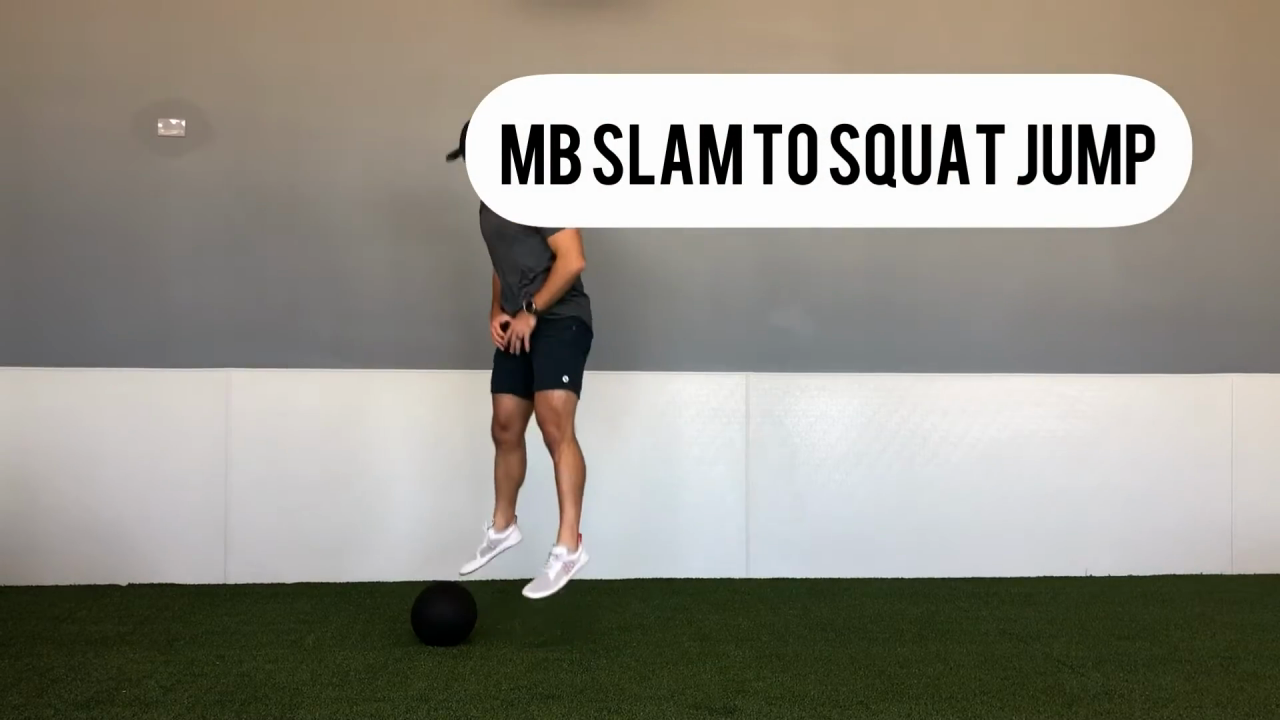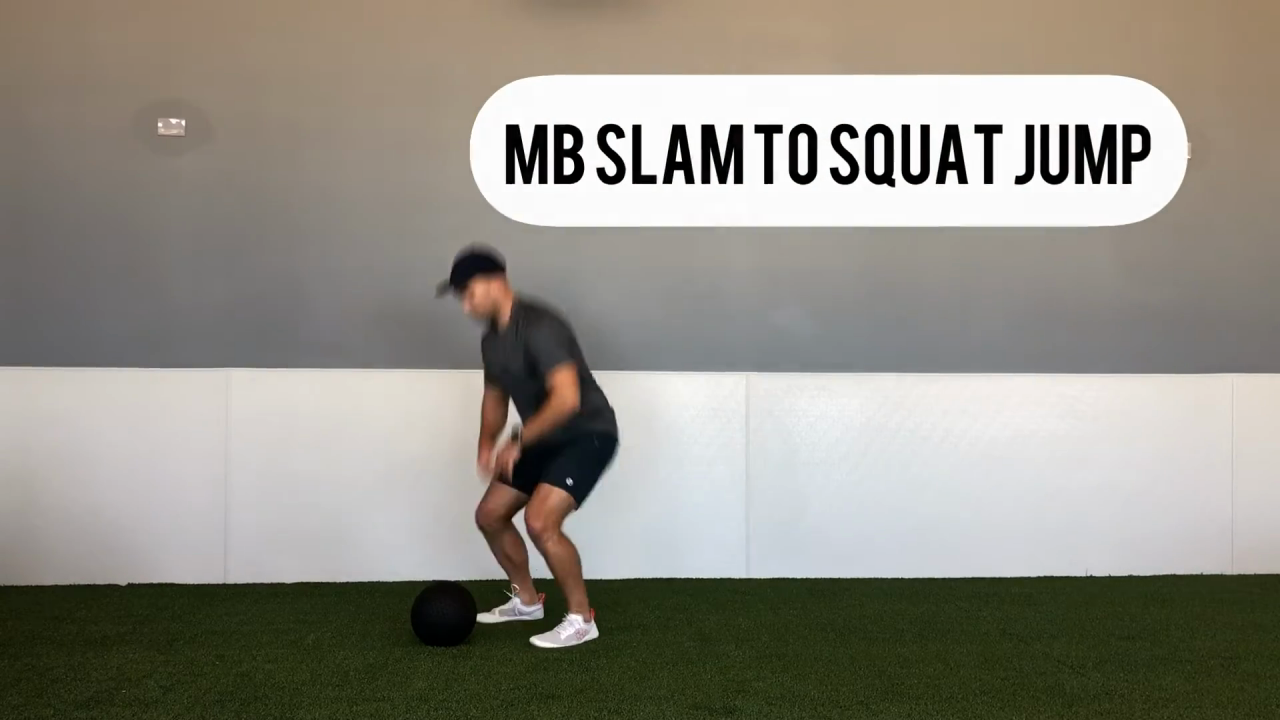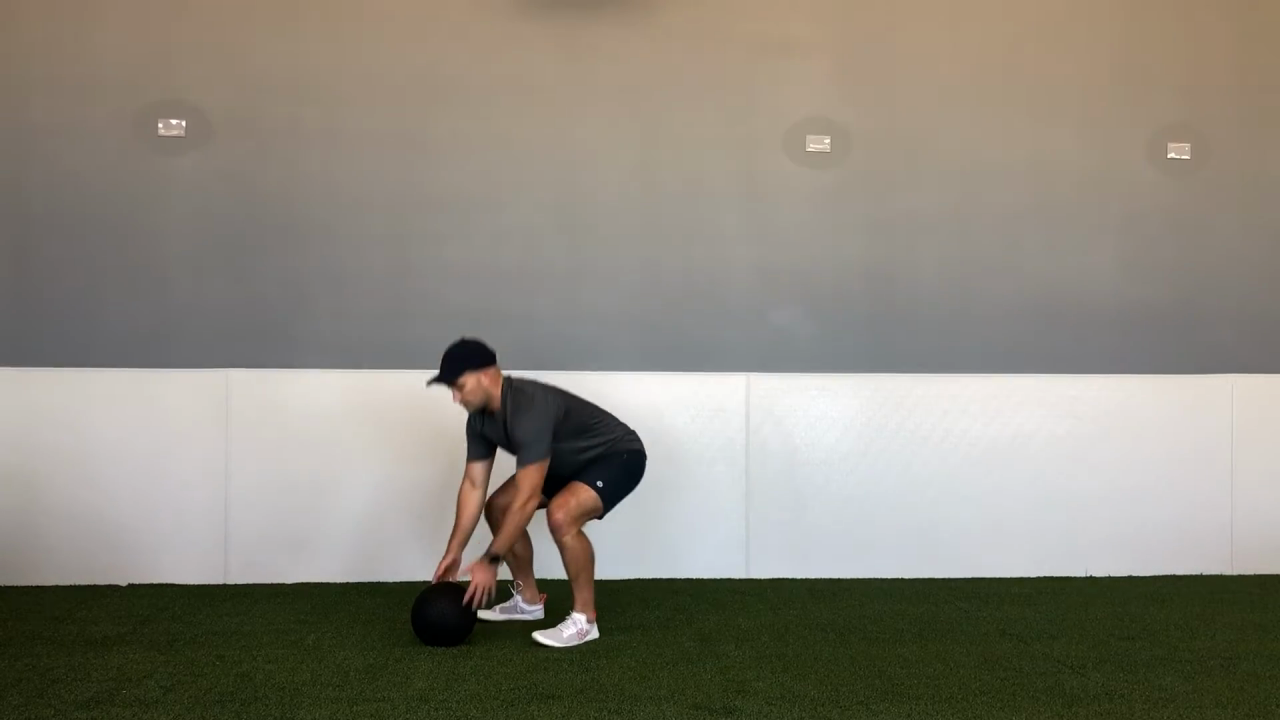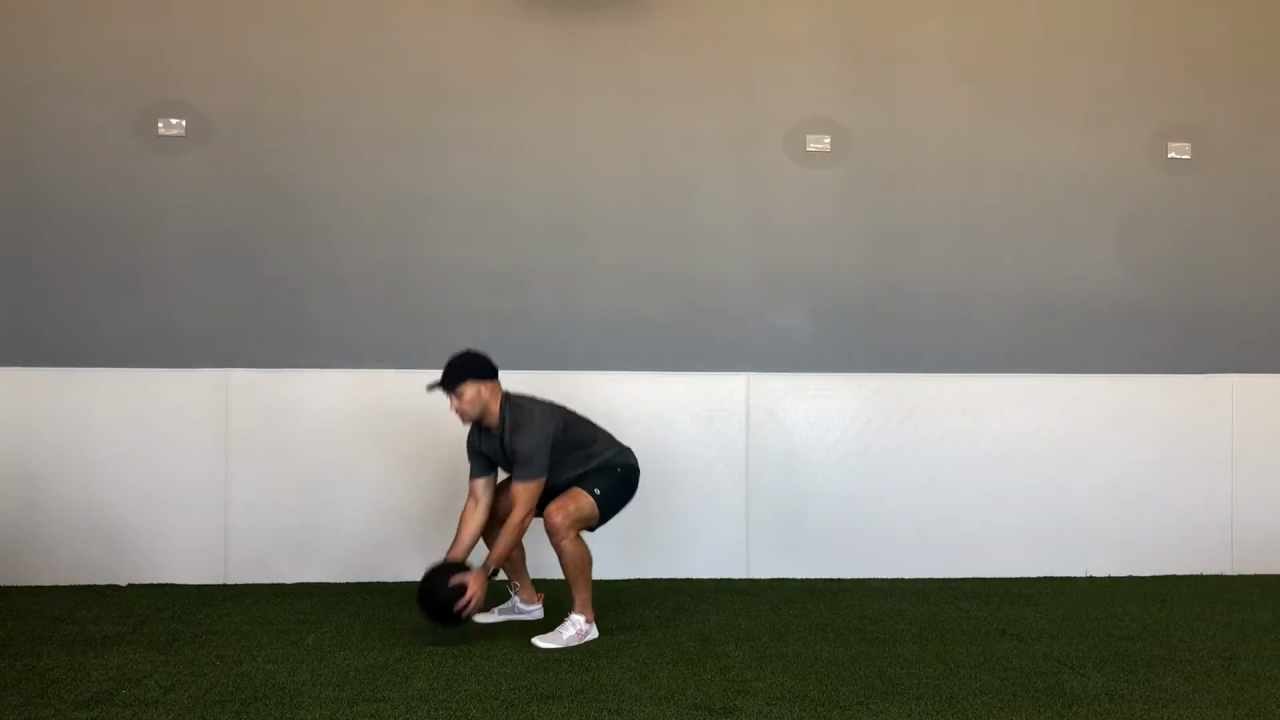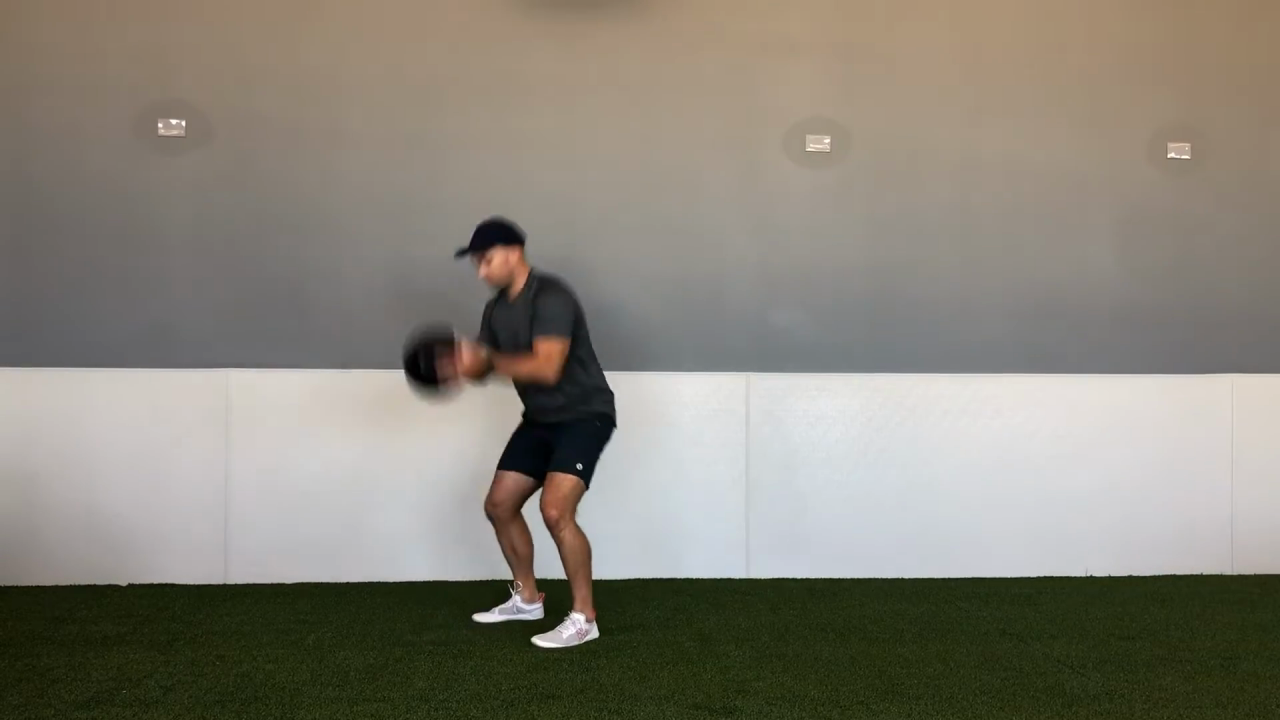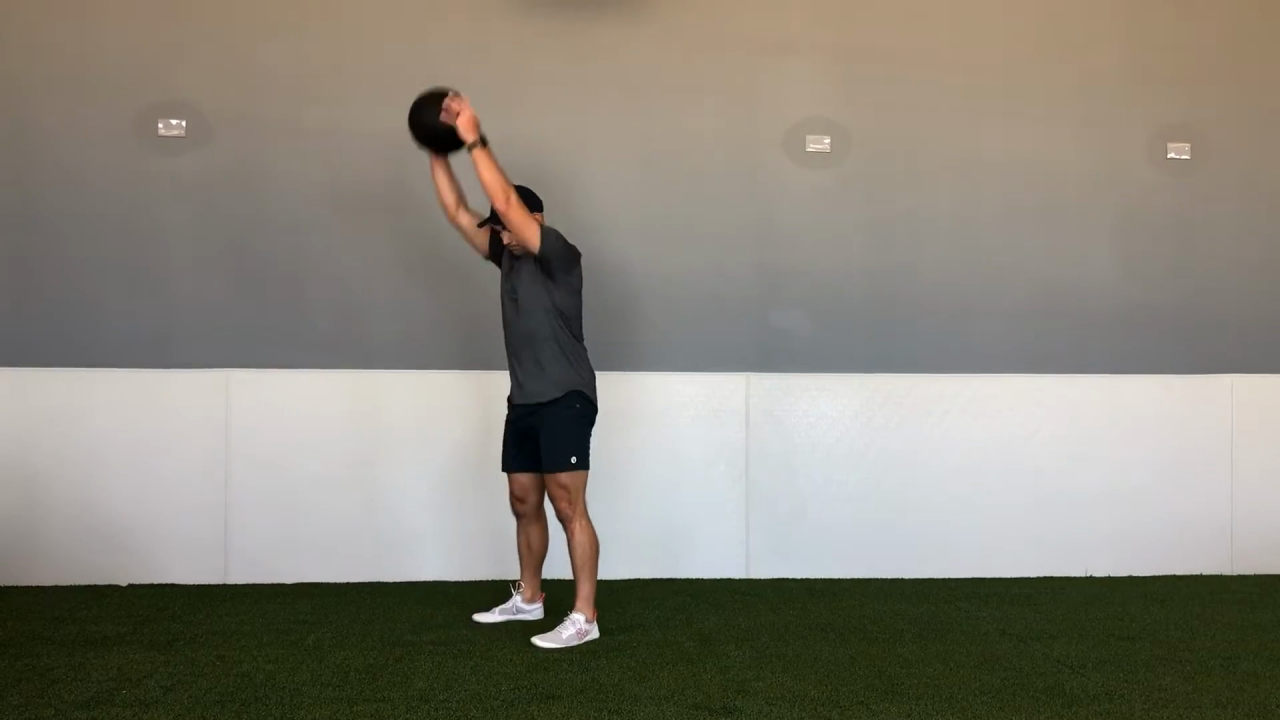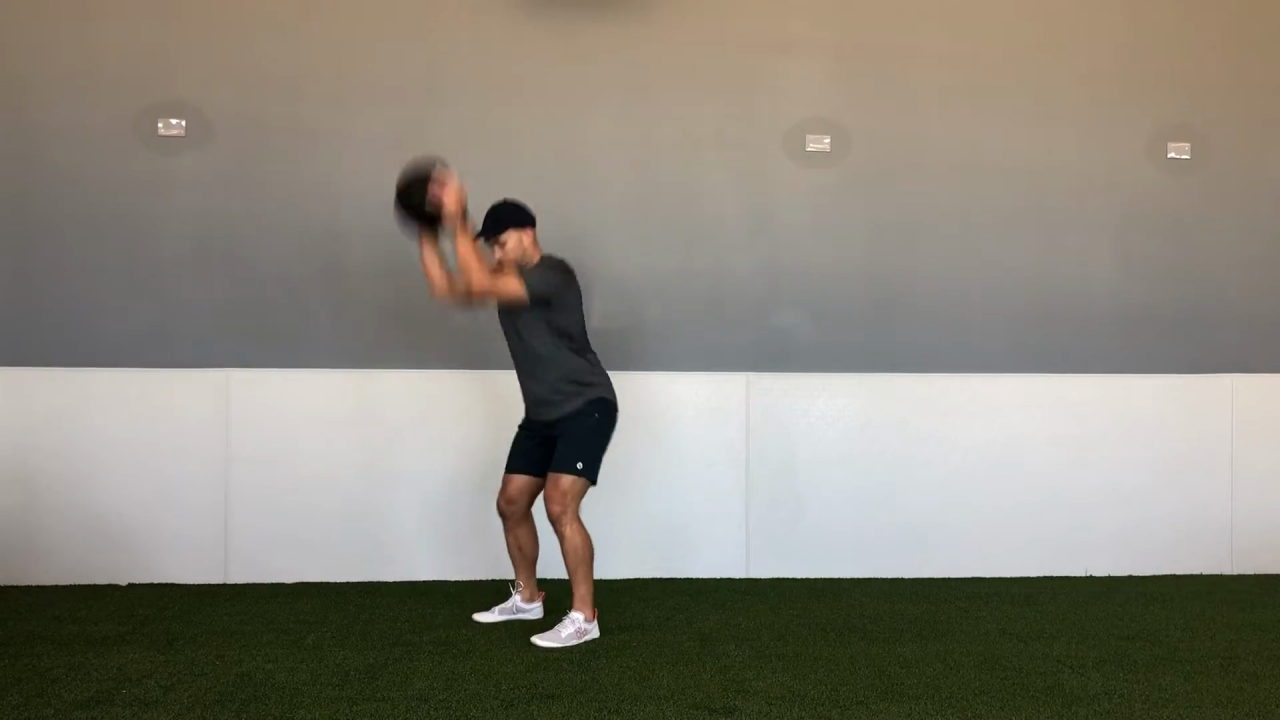
dt=0.3s
person 1, frame 1
right shoulder: (490, 204)
left elbow: (572, 259)
left wrist: (531, 312)
right wrist: (497, 313)
left hip: (560, 321)
right hip: (518, 327)
left knee: (555, 430)
right knee: (505, 430)
left ankle: (569, 547)
right ankle: (502, 526)
person 1, frame 2
left shoulder: (539, 329)
right shoulder: (492, 338)
left elbow: (567, 401)
right elbow: (494, 396)
left wrist: (518, 443)
right wrist: (486, 442)
left hip: (588, 435)
right hip: (542, 439)
left knee: (541, 521)
right knee: (489, 514)
left ankle: (581, 620)
right ankle: (528, 600)
person 1, frame 3
left shoulder: (529, 412)
right shoulder: (481, 419)
left elbow: (526, 499)
right elbow: (473, 486)
left wrist: (490, 561)
right wrist: (451, 555)
left hip: (619, 457)
right hip: (572, 462)
left knee: (561, 514)
right knee: (496, 508)
left ankle: (584, 618)
right ankle: (528, 599)
person 1, frame 4
left shoulder: (528, 427)
right shoulder: (480, 435)
left elbow: (522, 513)
right elbow: (478, 503)
left wrist: (484, 573)
right wrist: (451, 564)
left hip: (613, 471)
right hip: (565, 476)
left knee: (559, 517)
right knee: (491, 510)
left ankle: (583, 619)
right ankle: (526, 599)
person 1, frame 5
left shoulder: (552, 298)
right shoulder: (498, 308)
left elbow: (547, 370)
right elbow: (483, 361)
left wrist: (486, 363)
right wrist: (462, 366)
left hip: (586, 416)
right hip: (540, 419)
left knee: (556, 511)
right knee: (499, 505)
left ankle: (584, 619)
right ankle: (527, 598)
person 1, frame 6
left shoulder: (560, 256)
right shoulder: (510, 259)
left elbow: (506, 204)
right elbow: (459, 213)
left wrist: (475, 142)
right wrist: (438, 153)
left hip: (564, 401)
right hip: (524, 404)
left knee: (568, 508)
right knee: (524, 504)
left ankle: (584, 618)
right ankle: (529, 598)
person 1, frame 7
left shoulder: (554, 275)
right shoulder: (505, 279)
left elbow: (483, 283)
right elbow: (446, 288)
left wrist: (457, 214)
right wrist: (430, 229)
left hip: (585, 407)
right hip: (542, 415)
left knee: (562, 512)
right knee: (511, 506)
left ankle: (584, 617)
right ankle: (526, 598)
